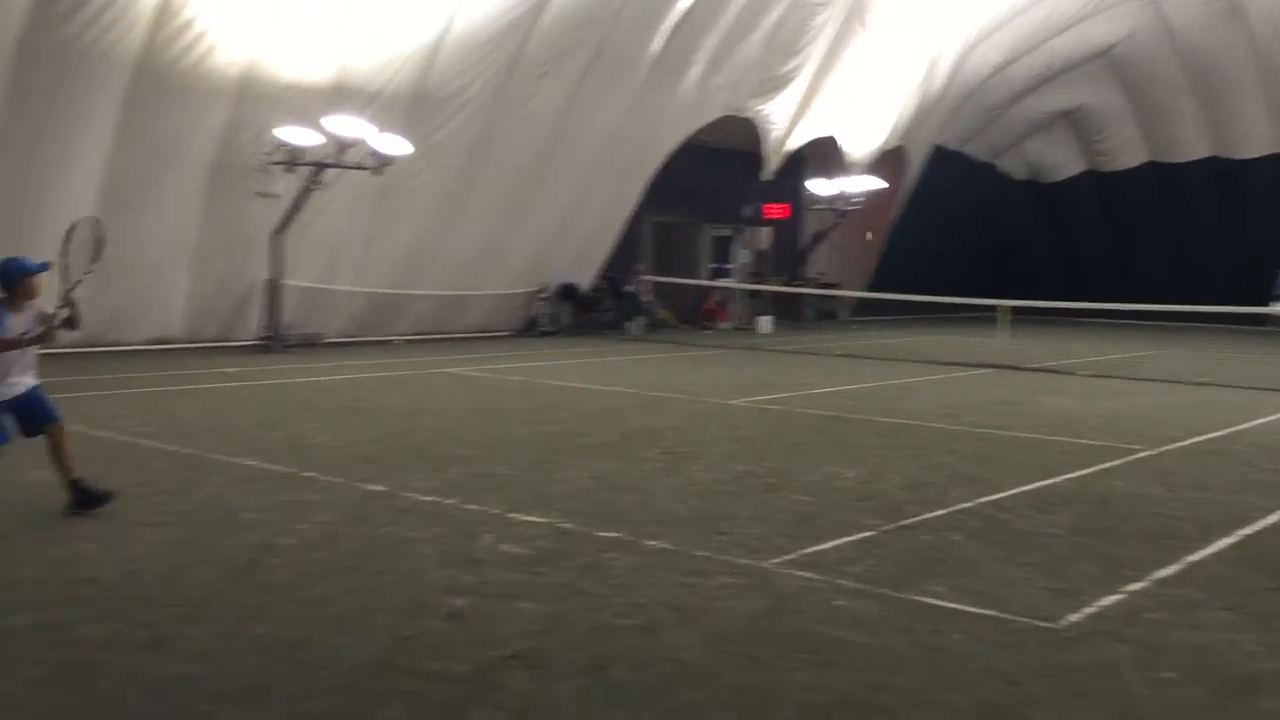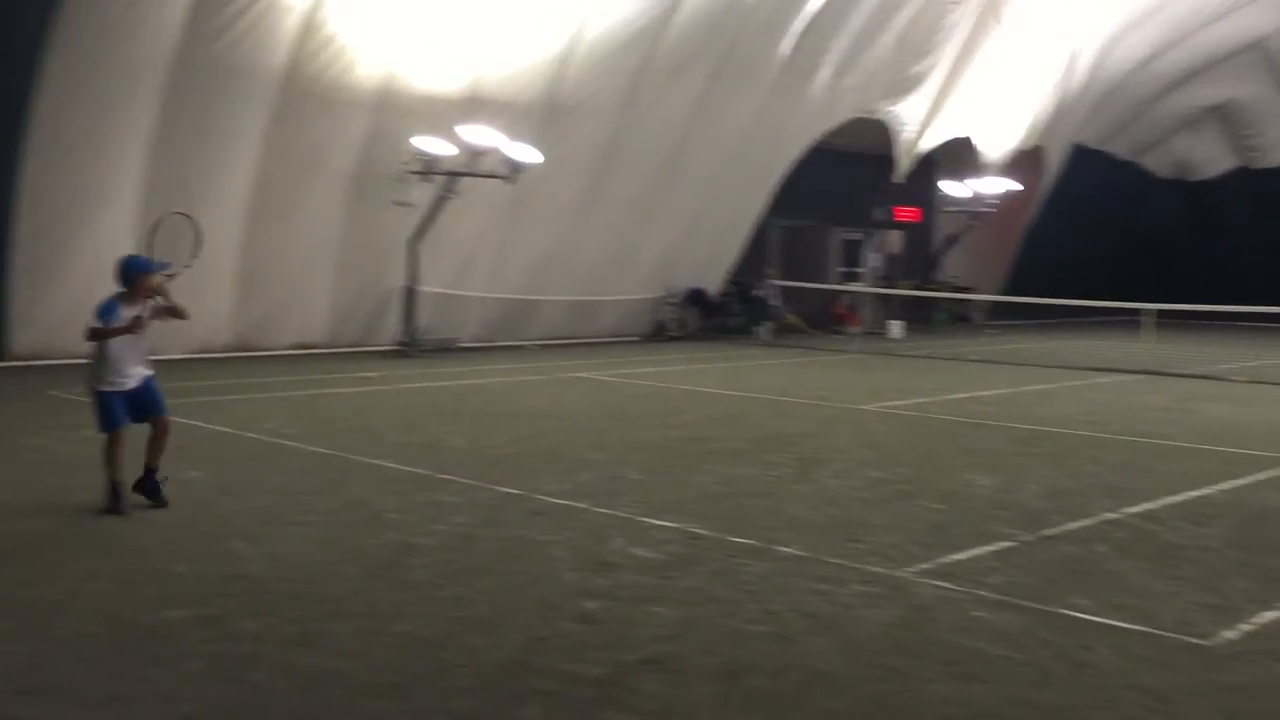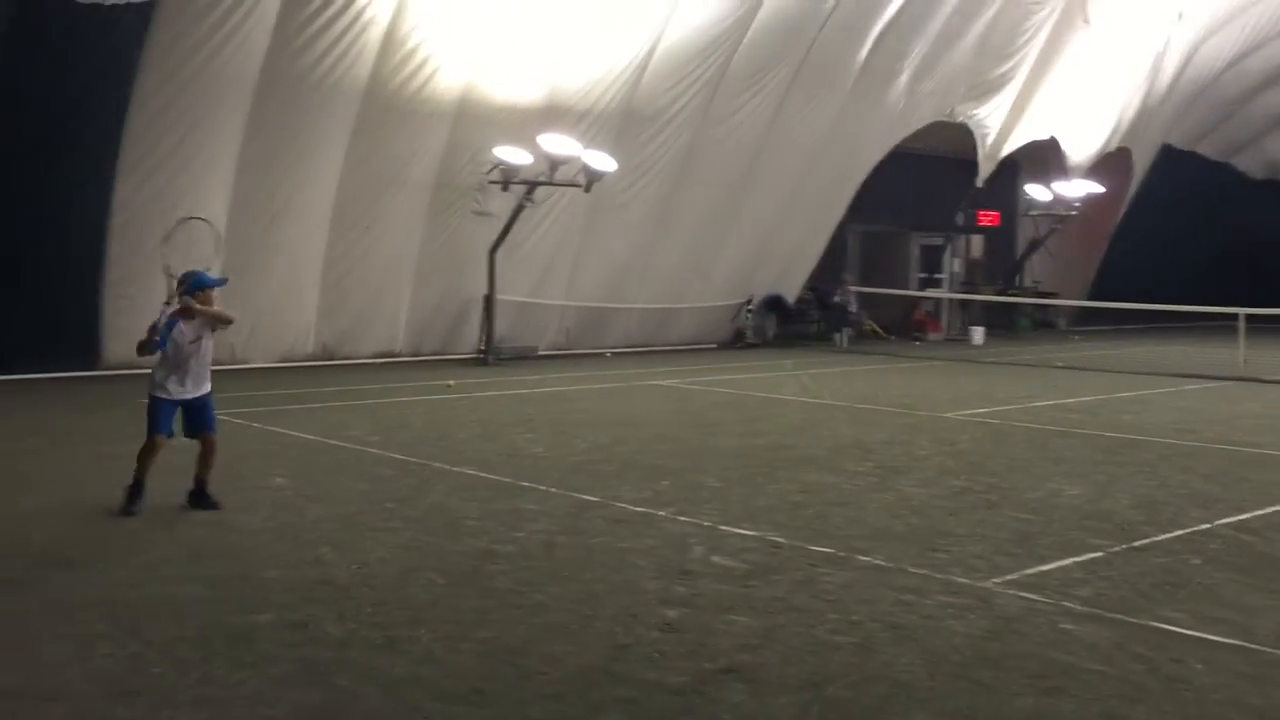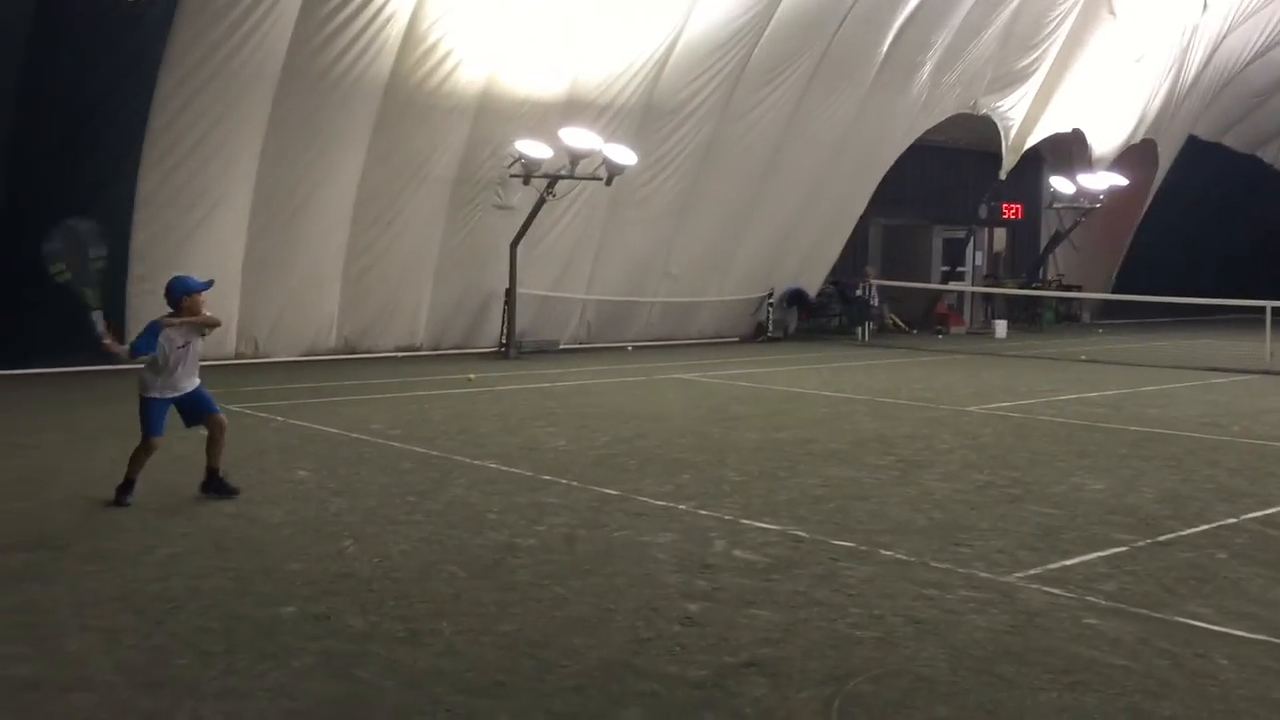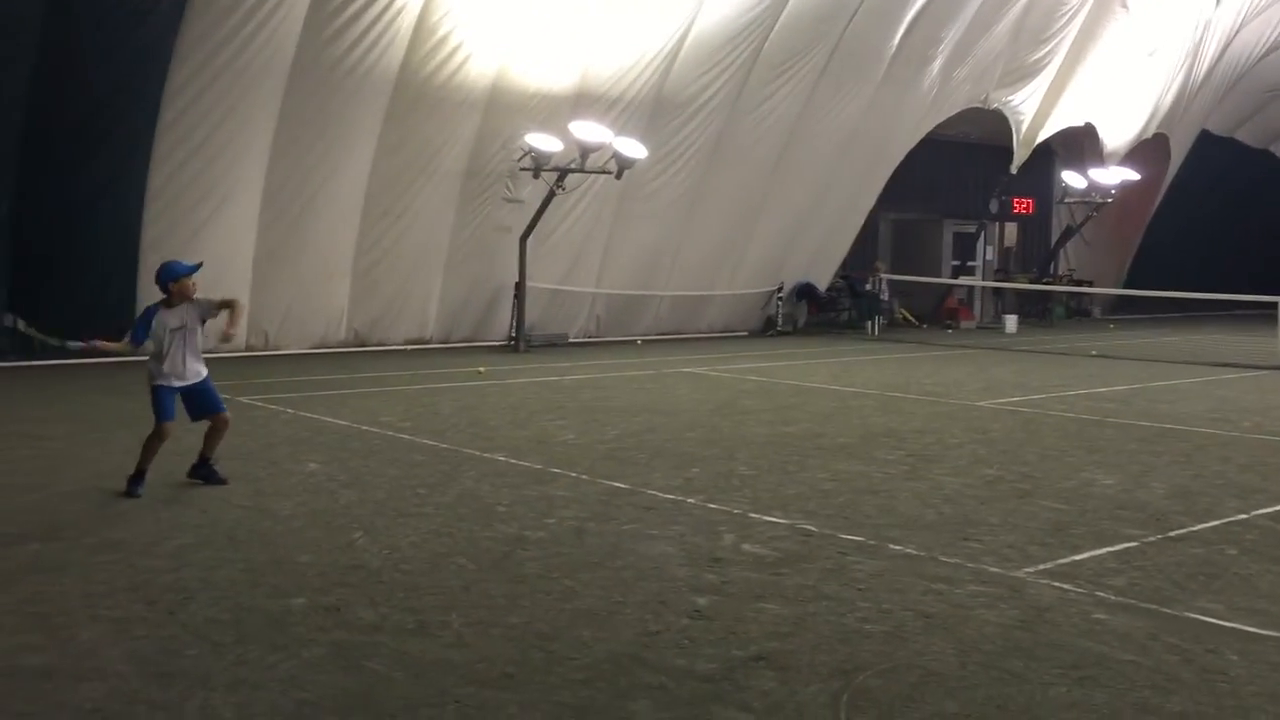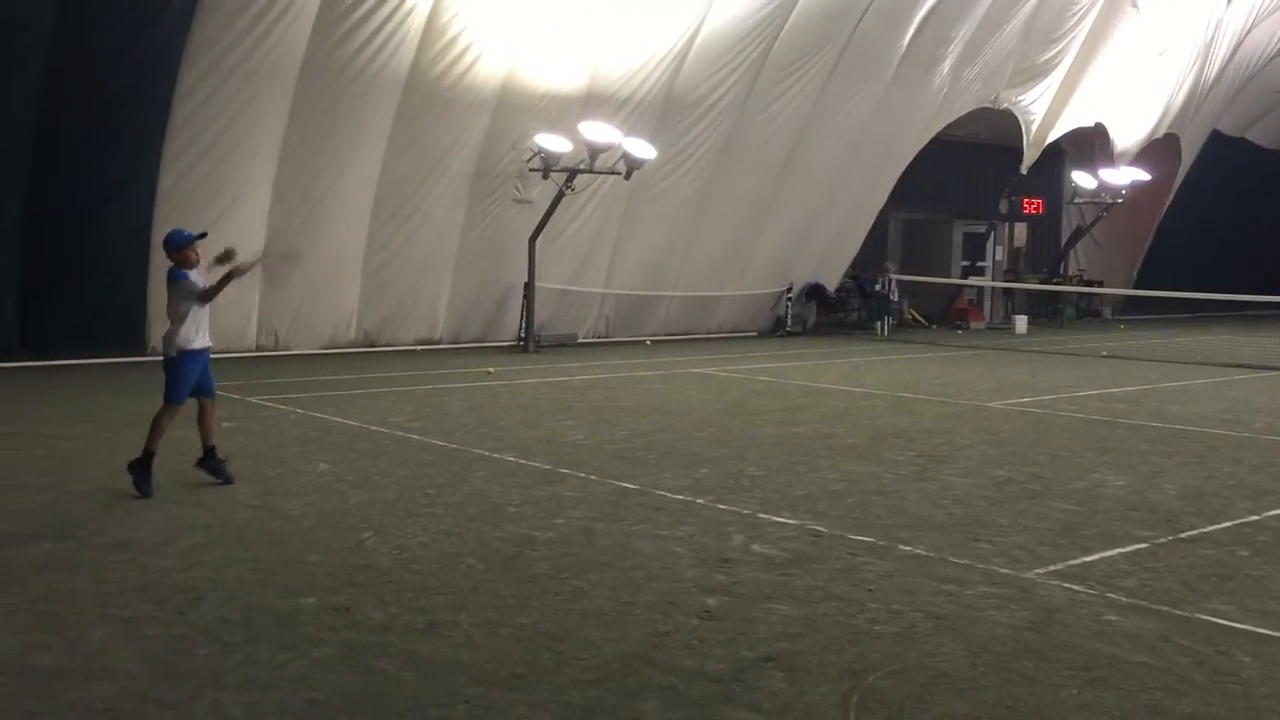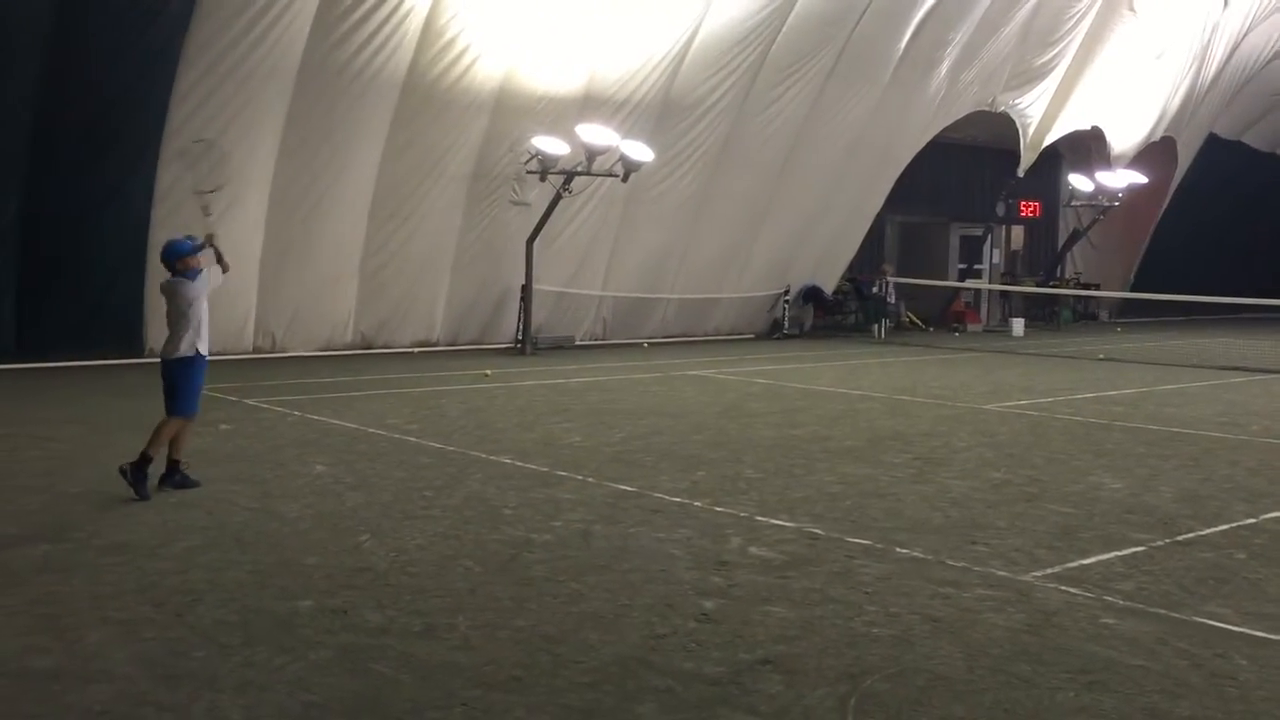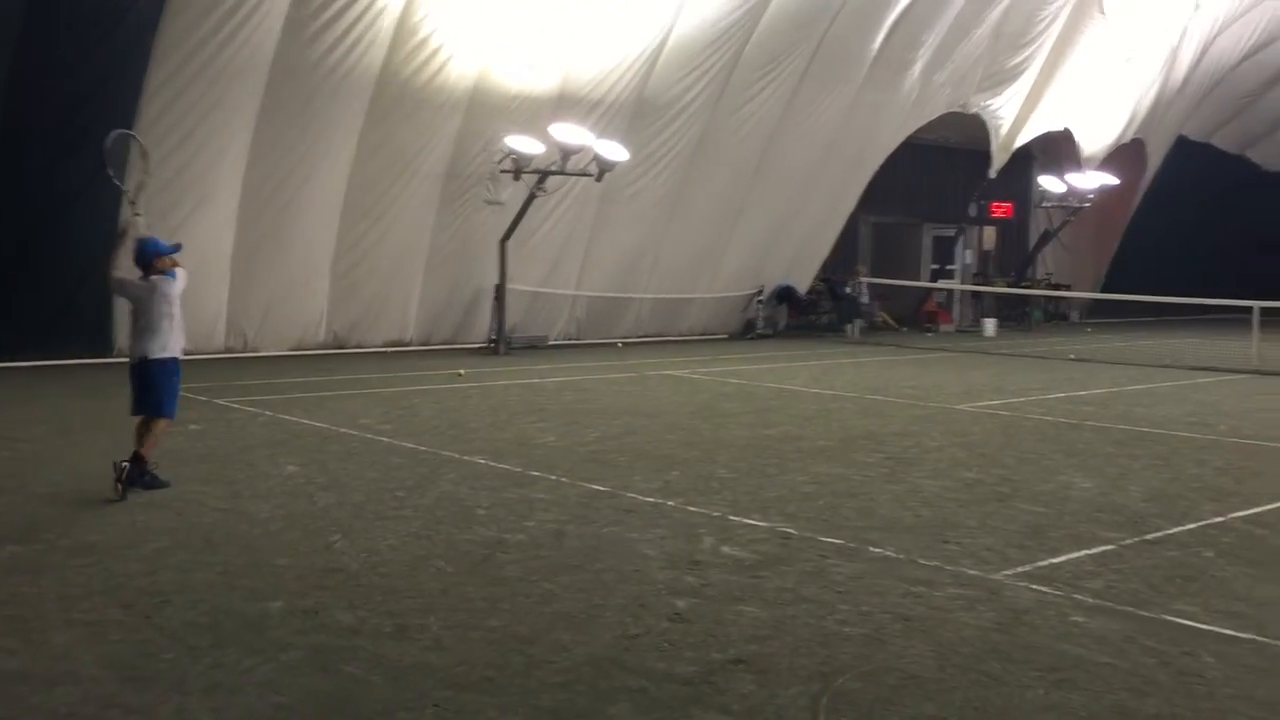
dt=0.2s
person 1, frame 1
left shoulder: (31, 309)
left elbow: (72, 325)
left wrist: (72, 311)
right wrist: (33, 339)
left hip: (24, 387)
left knee: (57, 430)
left ankle: (79, 492)
person 1, frame 2
left shoulder: (151, 304)
right shoulder: (111, 307)
left elbow: (183, 315)
right elbow: (91, 335)
left wrist: (166, 297)
right wrist: (124, 329)
left hip: (139, 377)
right hip: (109, 384)
left knee: (162, 424)
right knee: (117, 435)
left ankle: (149, 479)
right ankle: (115, 490)
person 1, frame 3
left shoulder: (208, 316)
right shoulder: (171, 323)
left elbow: (230, 319)
right elbow: (143, 351)
left wrist: (197, 308)
right wrist: (150, 339)
left hip: (199, 390)
right hip: (166, 391)
left knee: (210, 441)
right knee: (156, 442)
left ankle: (200, 492)
right ankle: (136, 489)
person 1, frame 4
left shoulder: (197, 321)
right shoulder: (157, 329)
left elbow: (216, 322)
right elbow: (130, 354)
left wrist: (180, 321)
right wrist: (111, 345)
left hip: (189, 386)
right hip: (156, 391)
left knee: (218, 424)
right knee: (151, 443)
left ankle: (213, 479)
right ankle: (127, 486)
person 1, frame 5
left shoulder: (197, 304)
right shoulder: (152, 315)
left elbow: (234, 304)
right elbow: (130, 345)
left wrist: (231, 326)
right wrist: (99, 345)
left hip: (196, 376)
right hip: (164, 380)
left knee: (222, 420)
right knee: (164, 430)
left ankle: (202, 466)
right ankle: (138, 476)
person 1, frame 6
left shoulder: (193, 270)
right shoulder: (178, 276)
right elbow: (204, 297)
left wrist: (222, 259)
right wrist: (229, 276)
left hip: (199, 347)
right hip: (182, 350)
left knee: (207, 401)
right knee: (173, 406)
left ankle: (210, 456)
person 1, frame 7
left shoulder: (170, 284)
right shoulder: (194, 280)
right elbow: (223, 267)
left wrist: (202, 247)
right wrist: (213, 247)
left hip: (177, 357)
right hip: (188, 357)
left knee: (184, 416)
right knee: (179, 416)
left ankle: (173, 471)
right ankle: (139, 466)
person 1, frame 8
left shoulder: (132, 286)
right shoulder: (171, 281)
left elbow: (109, 274)
right elbow: (178, 266)
left wrist: (122, 241)
left hip: (139, 358)
right hip: (164, 358)
left knee: (149, 415)
right knee: (163, 416)
left ankle: (141, 470)
right ankle: (133, 465)
